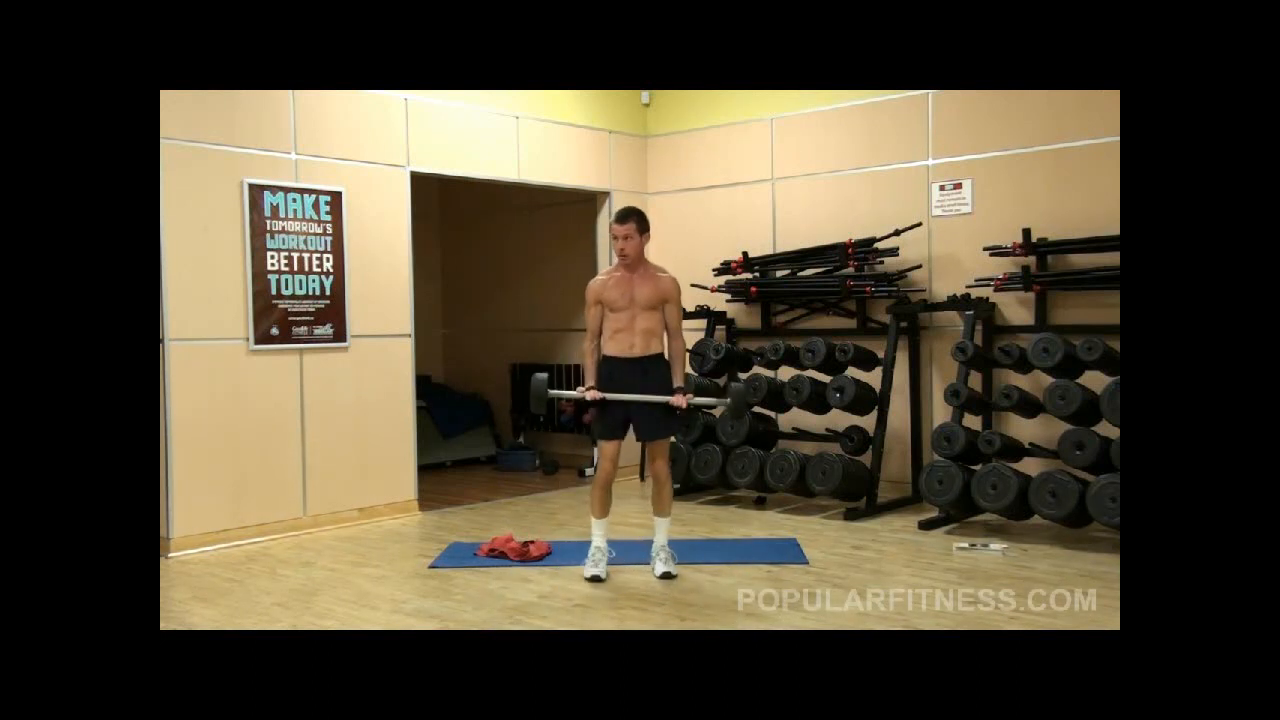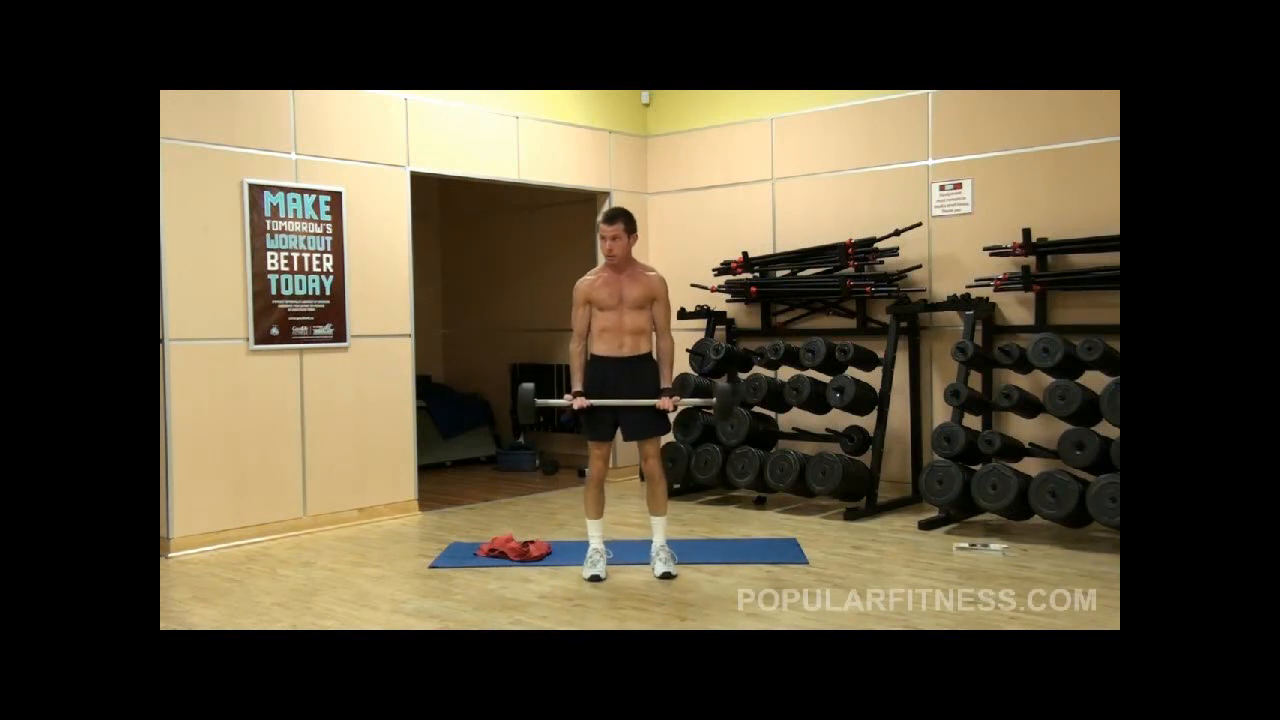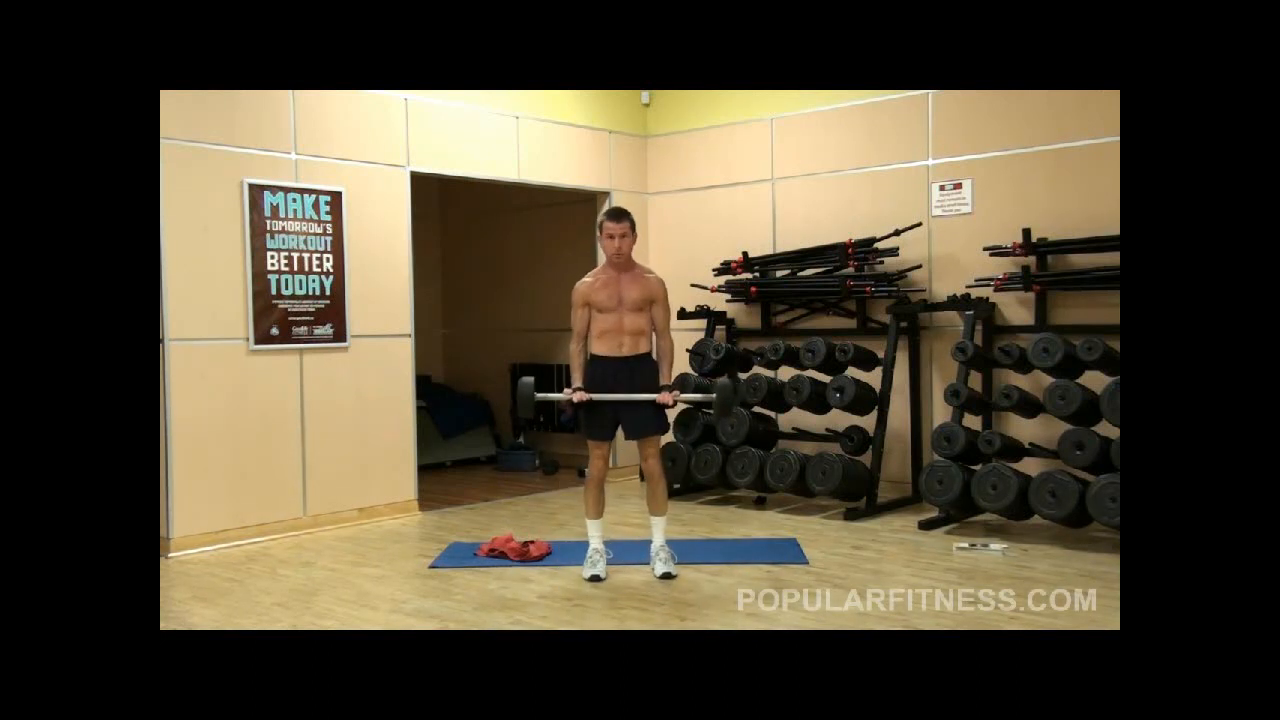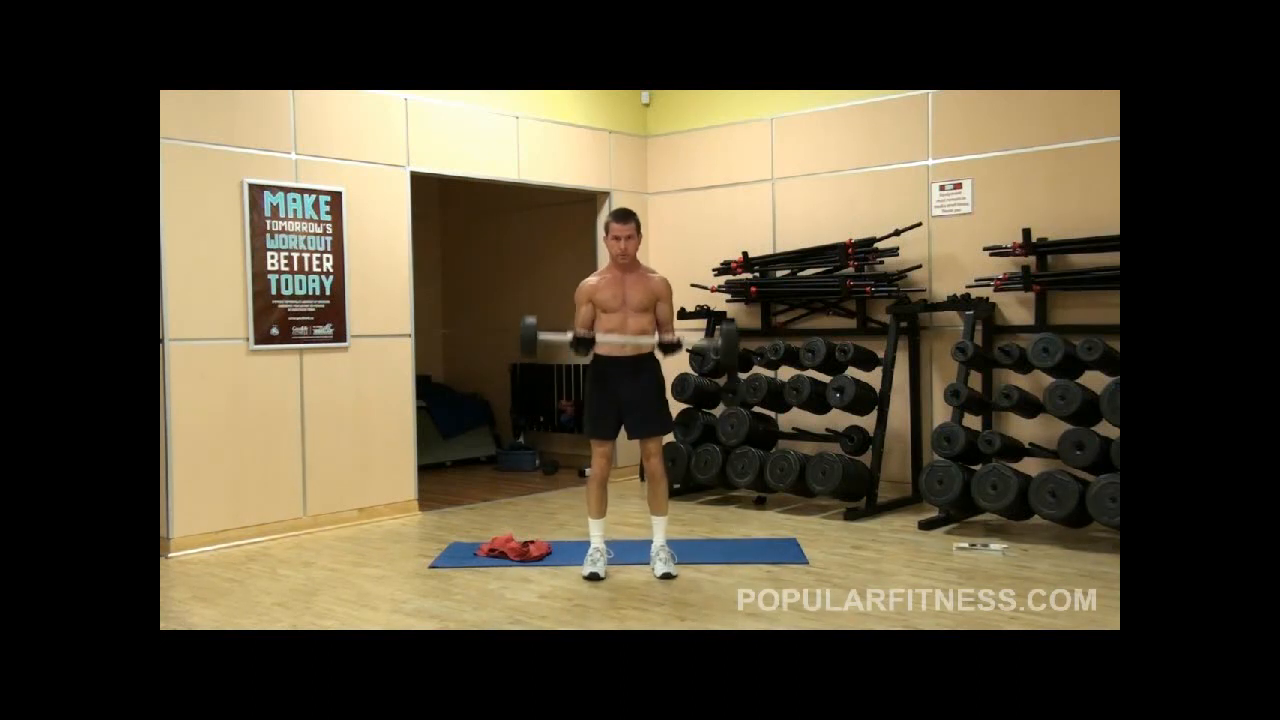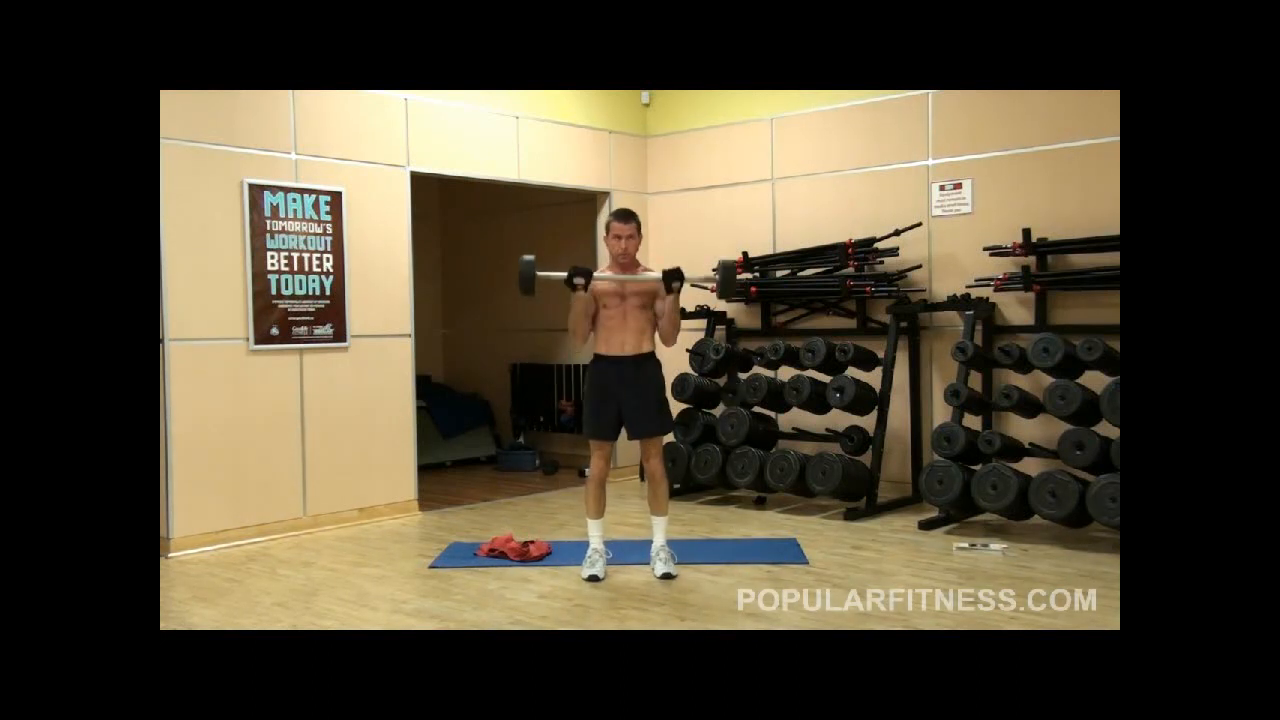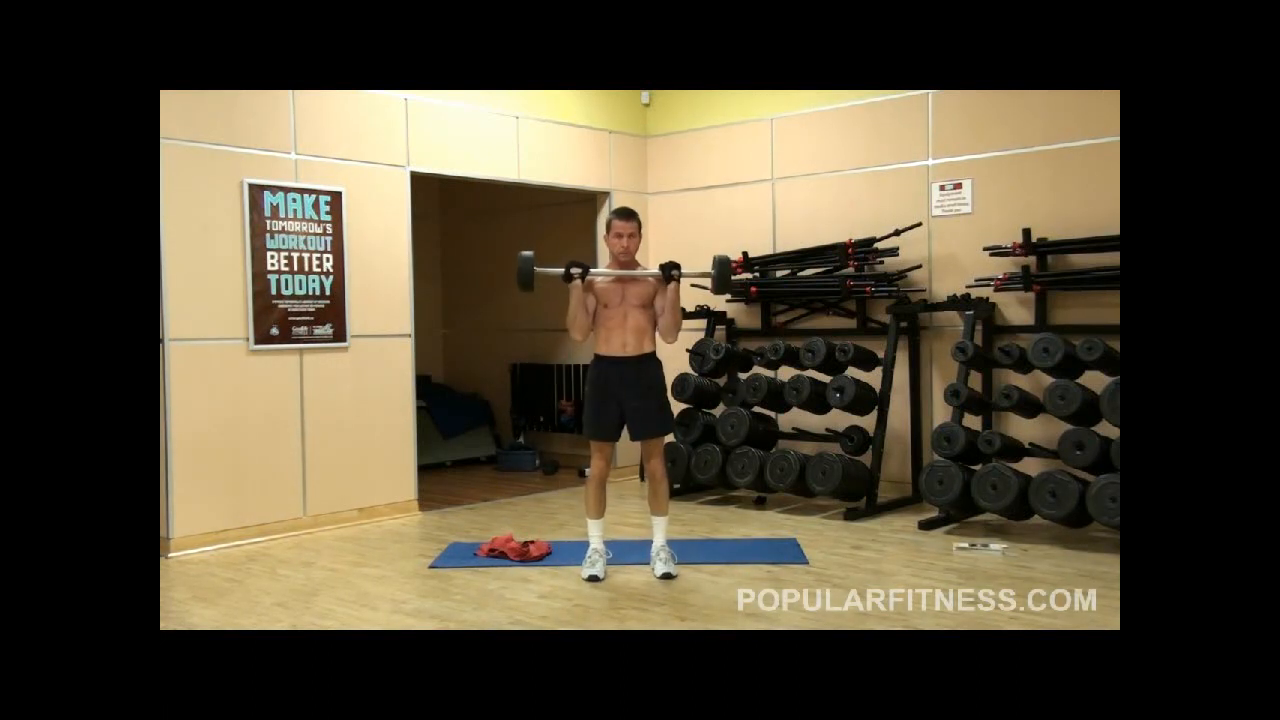
dt=0.4s
person 1, frame 1
left shoulder: (665, 283)
right shoulder: (598, 285)
left elbow: (675, 337)
right elbow: (592, 339)
left wrist: (679, 385)
right wrist: (590, 382)
left hip: (653, 372)
right hip: (612, 374)
left knee: (659, 465)
right knee: (606, 467)
left ankle: (661, 545)
right ankle: (598, 546)
person 1, frame 2
left shoulder: (653, 281)
right shoulder: (586, 285)
left elbow: (664, 336)
right elbow: (578, 340)
left wrist: (667, 387)
right wrist: (577, 388)
left hip: (641, 371)
right hip: (601, 372)
left knee: (652, 462)
right knee: (597, 464)
left ankle: (659, 545)
right ankle: (596, 547)
person 1, frame 3
left shoulder: (652, 283)
right shoulder: (585, 287)
left elbow: (663, 336)
right elbow: (578, 340)
left wrist: (666, 383)
right wrist: (577, 384)
left hip: (641, 371)
right hip: (600, 372)
left knee: (652, 462)
right knee: (597, 464)
left ankle: (659, 545)
right ankle: (596, 547)
person 1, frame 4
left shoulder: (657, 284)
right shoulder: (590, 287)
left elbow: (666, 330)
right elbow: (581, 333)
left wrist: (670, 341)
right wrist: (580, 342)
left hip: (645, 372)
right hip: (603, 372)
left knee: (654, 460)
right knee: (600, 462)
left ankle: (659, 544)
right ankle: (596, 546)
person 1, frame 5
left shoulder: (654, 281)
right shoulder: (592, 282)
left elbow: (669, 337)
right elbow: (578, 338)
left wrist: (672, 295)
right wrist: (578, 294)
left hip: (644, 371)
right hip: (604, 371)
left knee: (654, 460)
right knee: (598, 462)
left ankle: (659, 544)
right ankle: (595, 546)
person 1, frame 6
left shoulder: (655, 282)
right shoulder: (592, 283)
left elbow: (670, 334)
right elbow: (578, 332)
left wrist: (673, 285)
right wrist: (575, 285)
left hip: (645, 371)
right hip: (605, 372)
left knee: (655, 461)
right knee: (599, 463)
left ankle: (660, 545)
right ankle: (596, 547)
